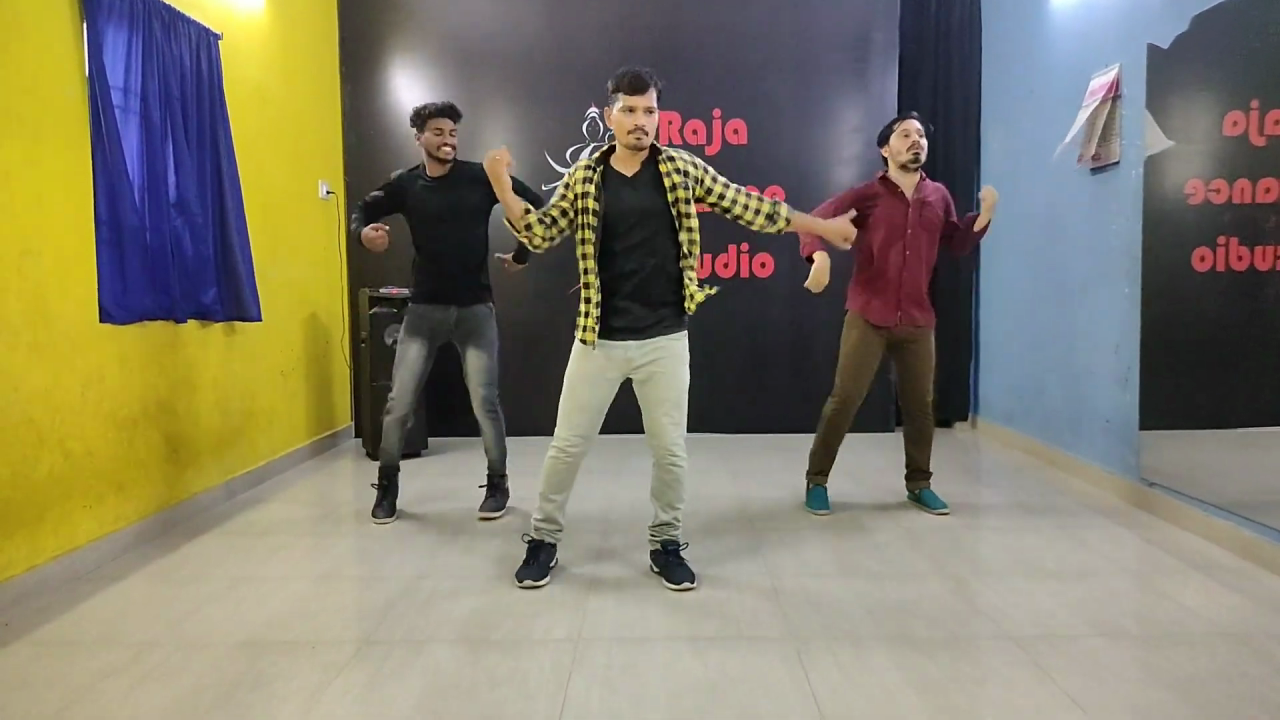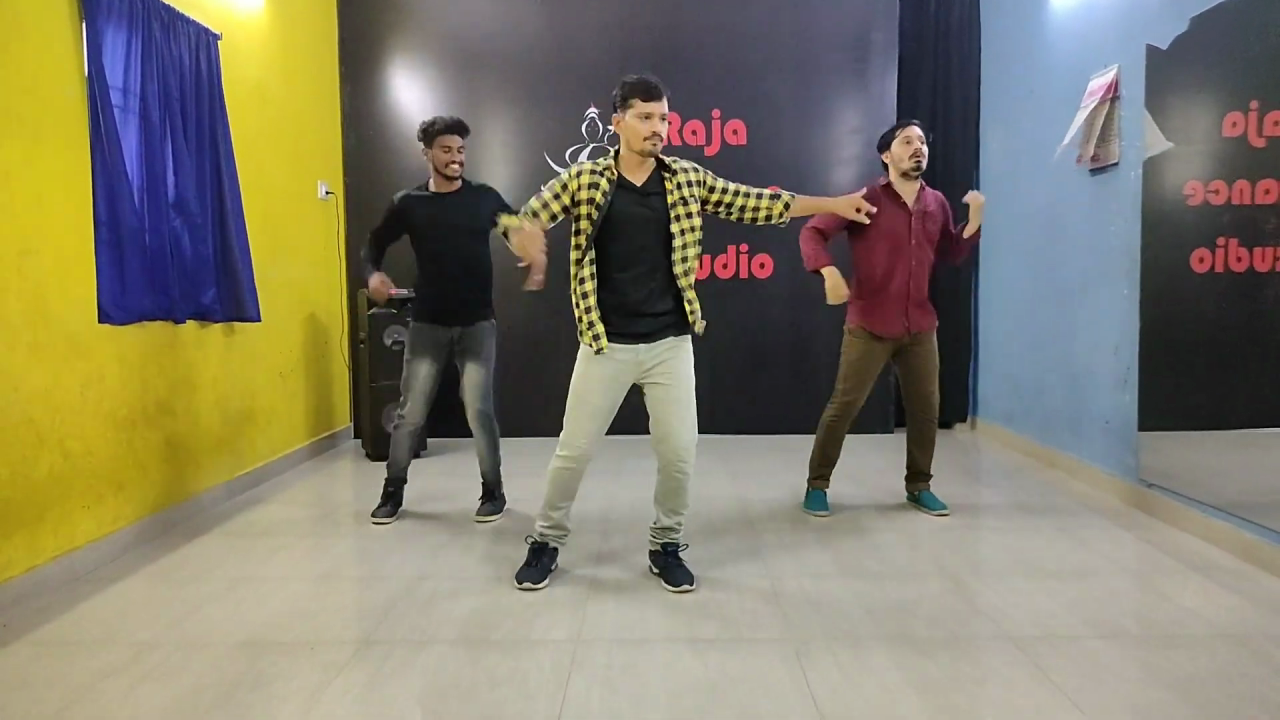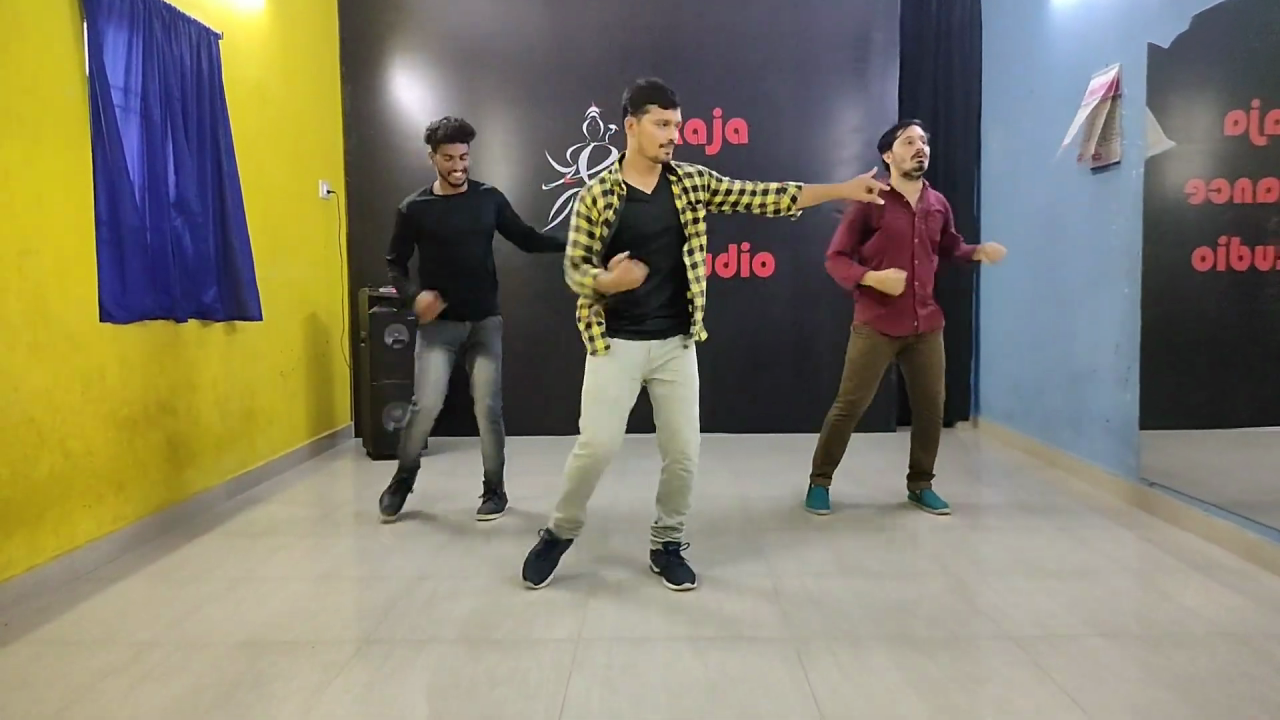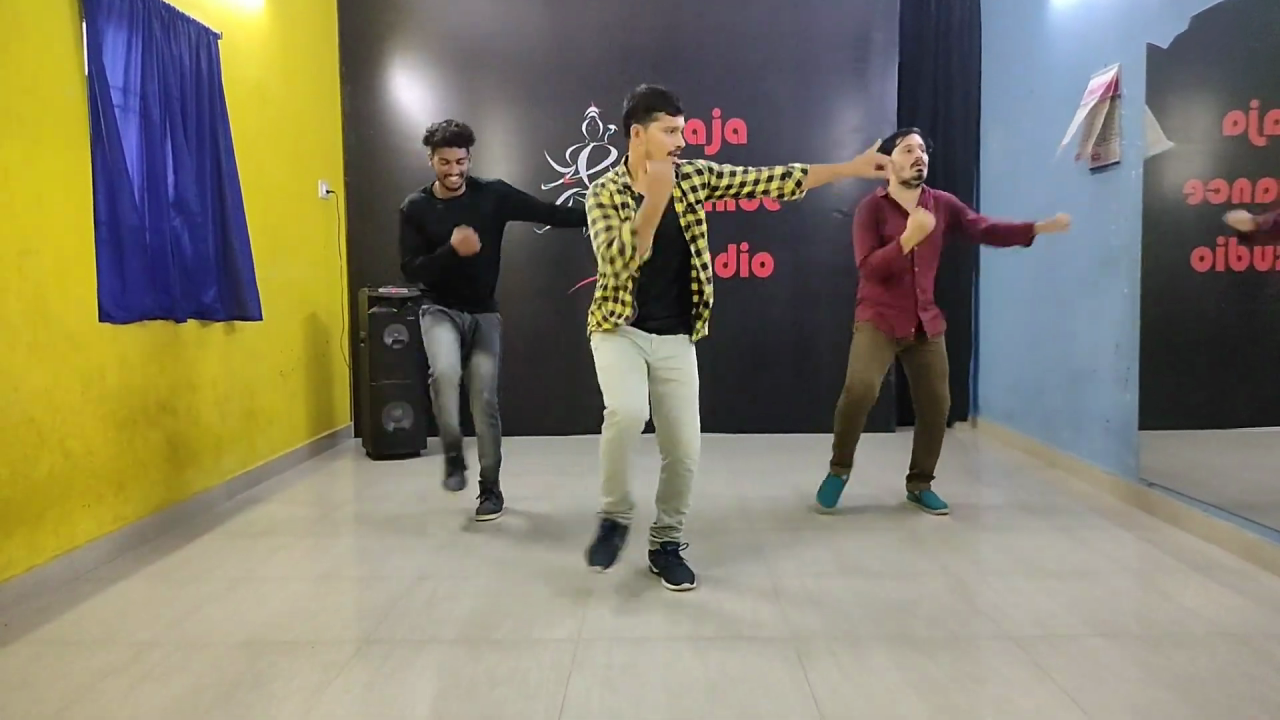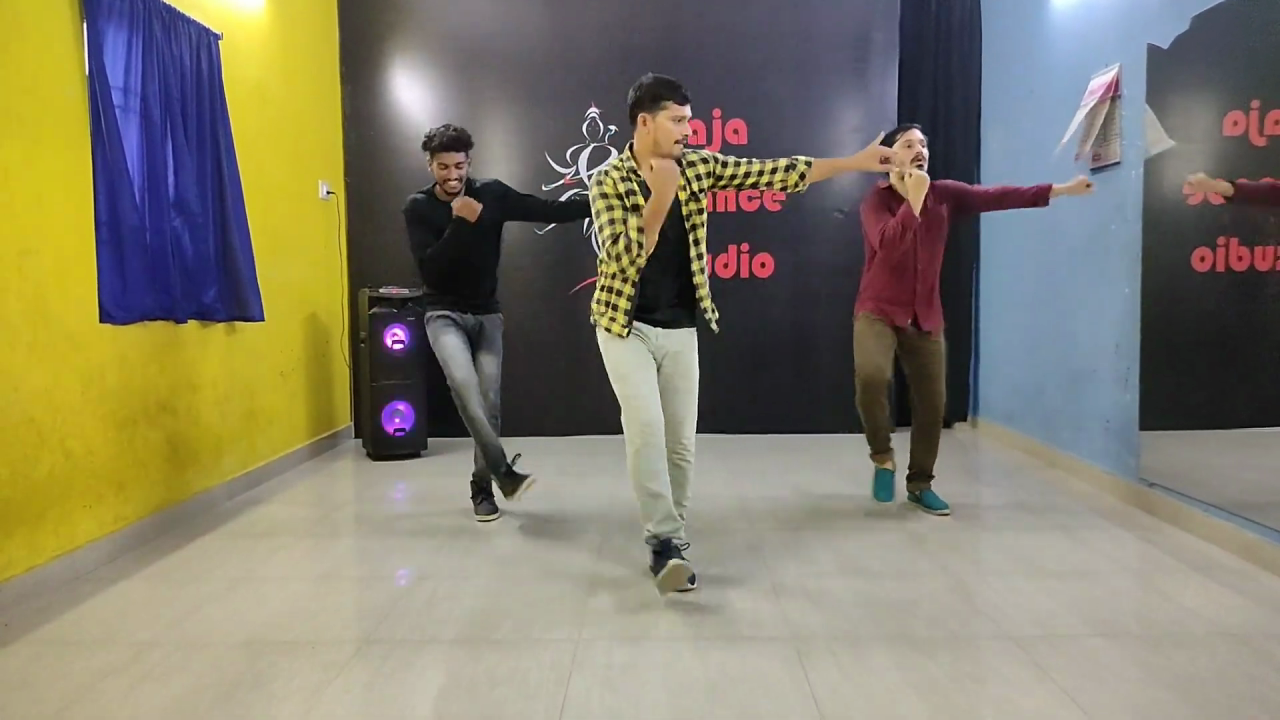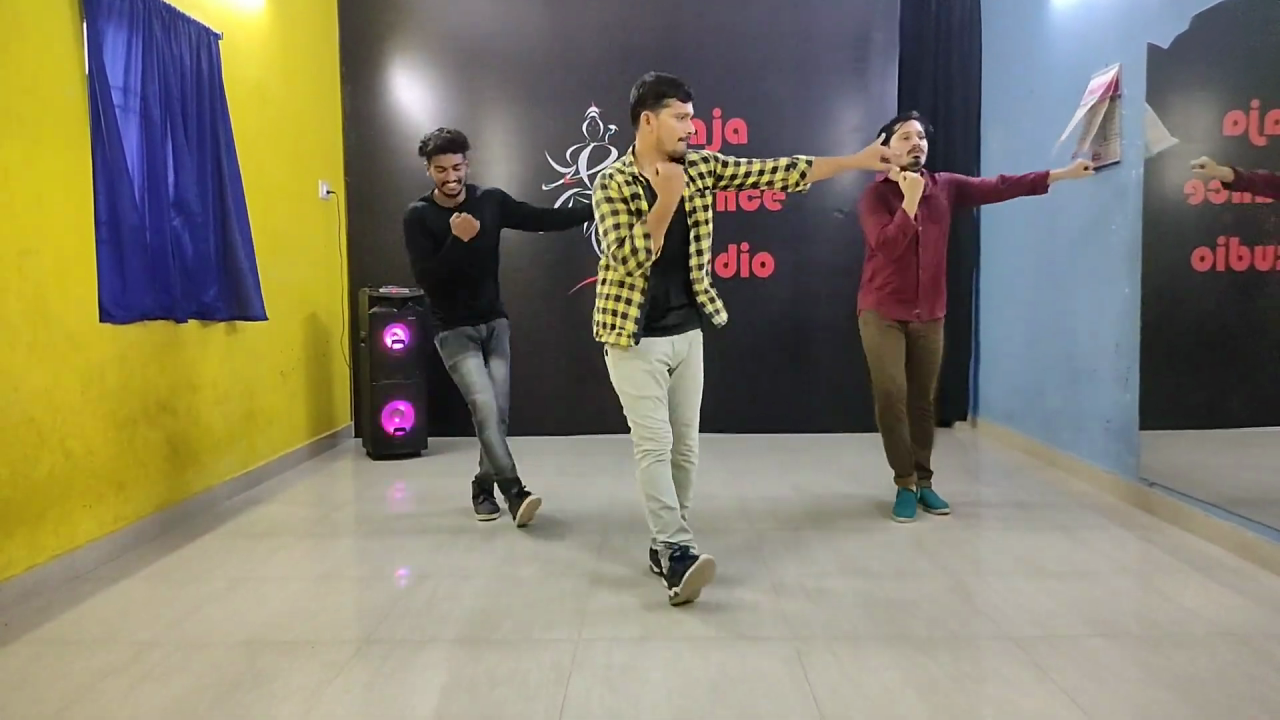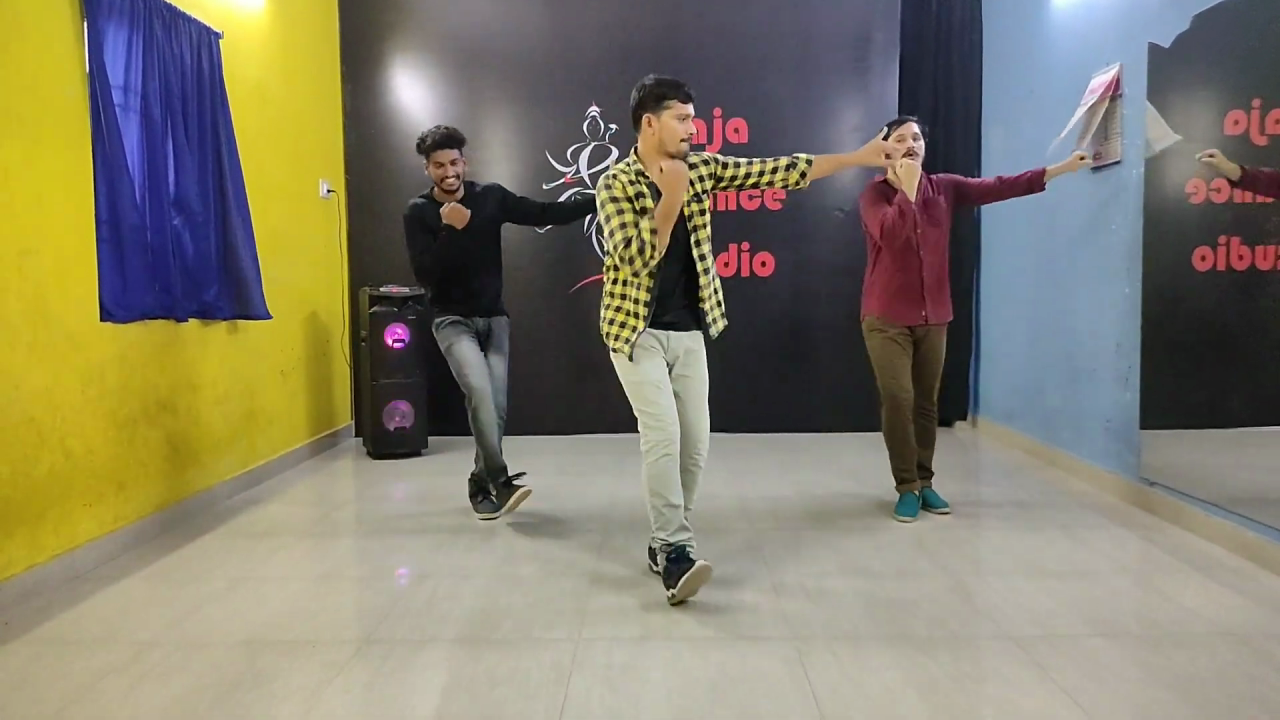
dt=0.1s
person 1, frame 1
left shoulder: (683, 169)
right shoulder: (584, 176)
left elbow: (743, 205)
right elbow: (540, 234)
left wrist: (818, 226)
right wrist: (503, 190)
left hip: (665, 339)
right hip: (600, 337)
left knee: (670, 449)
right knee: (569, 443)
left ankle: (666, 544)
right ankle: (543, 540)
person 1, frame 2
left shoulder: (685, 178)
right shoulder: (585, 179)
left elbow: (751, 204)
right elbow: (536, 214)
left wrist: (828, 203)
right wrist: (528, 241)
left hip: (669, 345)
right hip: (605, 344)
left knee: (678, 454)
right knee: (576, 448)
left ankle: (664, 546)
right ankle: (546, 541)
person 1, frame 3
left shoulder: (694, 181)
right shoulder: (598, 192)
left elbow: (763, 198)
right elbow: (576, 270)
left wrist: (843, 190)
right wrist: (610, 280)
left hip: (675, 344)
right hip: (615, 342)
left knee: (683, 454)
right knee: (597, 445)
left ankle: (667, 544)
right ankle: (557, 534)
person 1, frame 4
left shoulder: (694, 175)
right shoulder: (605, 191)
left elbow: (768, 181)
right elbow: (619, 265)
left wrist: (850, 168)
right wrist: (652, 203)
left hip: (675, 337)
right hip: (620, 330)
left knee: (683, 449)
right knee: (626, 417)
left ankle: (667, 540)
right ankle: (614, 516)
person 1, frame 5
left shoulder: (698, 166)
right shoulder: (608, 182)
left elbow: (772, 173)
right elbow: (625, 259)
left wrist: (855, 163)
right wrist: (660, 199)
left hip: (679, 330)
right hip: (626, 326)
left knee: (680, 444)
right knee: (645, 427)
left ankle: (668, 539)
right ankle: (662, 545)
person 1, frame 6
left shoulder: (699, 166)
right shoulder: (613, 183)
left elbow: (777, 172)
right elbow: (629, 263)
left wrist: (857, 160)
right wrist: (667, 200)
left hip: (686, 331)
right hip: (632, 334)
left knee: (684, 445)
right knee: (656, 442)
left ankle: (667, 544)
right ankle: (677, 552)
person 1, frame 7
left shoulder: (700, 167)
right shoulder: (616, 183)
left elbow: (777, 171)
right elbow: (636, 262)
left wrist: (858, 158)
right wrist: (671, 200)
left hip: (688, 333)
right hip: (636, 332)
left knee: (693, 445)
right knee: (663, 438)
left ankle: (666, 544)
right ankle: (674, 552)
person 2, frame 1
left shoulder: (480, 177)
right shoulder: (404, 184)
left elbow: (534, 204)
right elbow: (363, 210)
left wrist: (520, 255)
right wrist: (364, 231)
left hip: (475, 308)
right hip: (425, 308)
left knee: (483, 398)
right knee: (399, 400)
left ankle: (497, 483)
right ankle: (387, 485)
person 2, frame 2
left shoulder: (484, 198)
right shoulder: (408, 203)
left elbow: (516, 233)
right elbow: (374, 246)
right wrist: (372, 274)
left hip: (477, 324)
right hip: (428, 325)
left knee: (479, 410)
right knee: (412, 412)
left ankle: (493, 490)
right ankle: (393, 489)
person 2, frame 3
left shoulder: (489, 199)
right shoulder: (414, 209)
left elbow: (529, 239)
right elbow: (395, 261)
left wrist: (572, 244)
right wrist: (415, 292)
left hip: (484, 320)
right hip: (438, 321)
left knee: (488, 407)
right knee: (426, 405)
left ankle: (494, 489)
right ankle: (401, 481)
person 2, frame 4
left shoulder: (493, 193)
right shoulder: (416, 207)
left elbow: (547, 213)
right elbow: (410, 270)
right wrist: (451, 248)
left hip: (483, 313)
right hip: (440, 309)
left knee: (485, 400)
right knee: (444, 373)
left ankle: (488, 486)
right ankle: (453, 457)
person 2, frame 5
left shoulder: (493, 194)
right shoulder: (418, 207)
left elbow: (546, 211)
right elbow: (429, 266)
right wrist: (460, 223)
left hip: (486, 314)
right hip: (444, 313)
left knee: (489, 401)
right knee: (465, 384)
left ankle: (482, 485)
right ankle: (505, 471)
person 2, frame 6
left shoulder: (490, 201)
right shoulder: (418, 216)
left elbow: (543, 220)
right elbow: (427, 280)
right wrist: (457, 240)
left hip: (493, 321)
right hip: (453, 327)
left knee: (497, 408)
right knee: (483, 402)
left ankle: (485, 486)
right ankle: (512, 489)
person 2, frame 7
left shoulder: (491, 196)
right shoulder: (418, 212)
left elbow: (544, 214)
right elbow: (425, 274)
left wrist: (600, 201)
right wrist: (450, 230)
left hip: (493, 318)
right hip: (452, 319)
left knee: (495, 405)
right knee: (480, 391)
left ankle: (481, 484)
right ankle: (502, 481)
person 3, frame 1
left shoulder: (939, 196)
right shoulder: (867, 194)
left elbow: (958, 242)
left wrist: (984, 216)
right wrist: (820, 259)
left hip: (918, 320)
right hip: (868, 316)
left knee: (920, 403)
right knee: (845, 398)
left ankle: (919, 483)
right ankle: (817, 480)
person 3, frame 2
left shoulder: (937, 204)
right shoulder: (869, 200)
left elbow: (952, 250)
right elbow: (812, 232)
left wrist: (975, 221)
right wrist: (828, 272)
left hip: (920, 325)
right hip: (869, 325)
left knee: (925, 407)
right knee: (844, 405)
left ankle: (918, 485)
right ankle: (818, 483)
person 3, frame 3
left shoulder: (938, 204)
right shoulder: (870, 203)
left elbow: (952, 247)
right elbow: (837, 258)
left wrist: (981, 251)
right wrist: (873, 278)
left hip: (927, 324)
right hip: (877, 324)
left knee: (931, 407)
right knee: (851, 403)
left ankle: (920, 484)
right ankle: (820, 481)
person 3, frame 4
left shoulder: (942, 204)
right shoulder: (872, 209)
left elbow: (987, 231)
right elbow: (870, 266)
left wrist: (1038, 228)
right wrist: (908, 238)
left hip: (926, 325)
right hip: (877, 322)
left knee: (936, 407)
right knee: (860, 392)
left ankle: (920, 484)
right ankle: (838, 471)
person 3, frame 5
left shoulder: (949, 194)
right shoulder: (875, 200)
left elbow: (999, 196)
right elbow: (889, 246)
left wrist: (1060, 189)
right wrist: (915, 199)
left hip: (924, 319)
right hip: (877, 314)
left knee: (932, 405)
right knee: (872, 376)
left ankle: (920, 483)
right ankle: (883, 458)
person 3, frame 6
left shoulder: (945, 187)
right shoulder: (875, 195)
left elbow: (1000, 187)
right elbow: (889, 245)
left wrist: (1061, 173)
right wrist: (909, 202)
left hip: (927, 313)
right hip: (881, 312)
left knee: (923, 399)
right knee: (891, 391)
left ankle: (921, 480)
right ankle: (904, 483)
person 3, frame 7
left shoulder: (944, 188)
right shoulder: (874, 194)
left elbow: (997, 187)
right elbow: (893, 238)
left wrist: (1058, 169)
right wrist: (906, 189)
left hip: (932, 317)
right hip: (886, 317)
left knee: (926, 401)
right knee: (898, 398)
left ankle: (923, 480)
right ankle: (907, 487)
